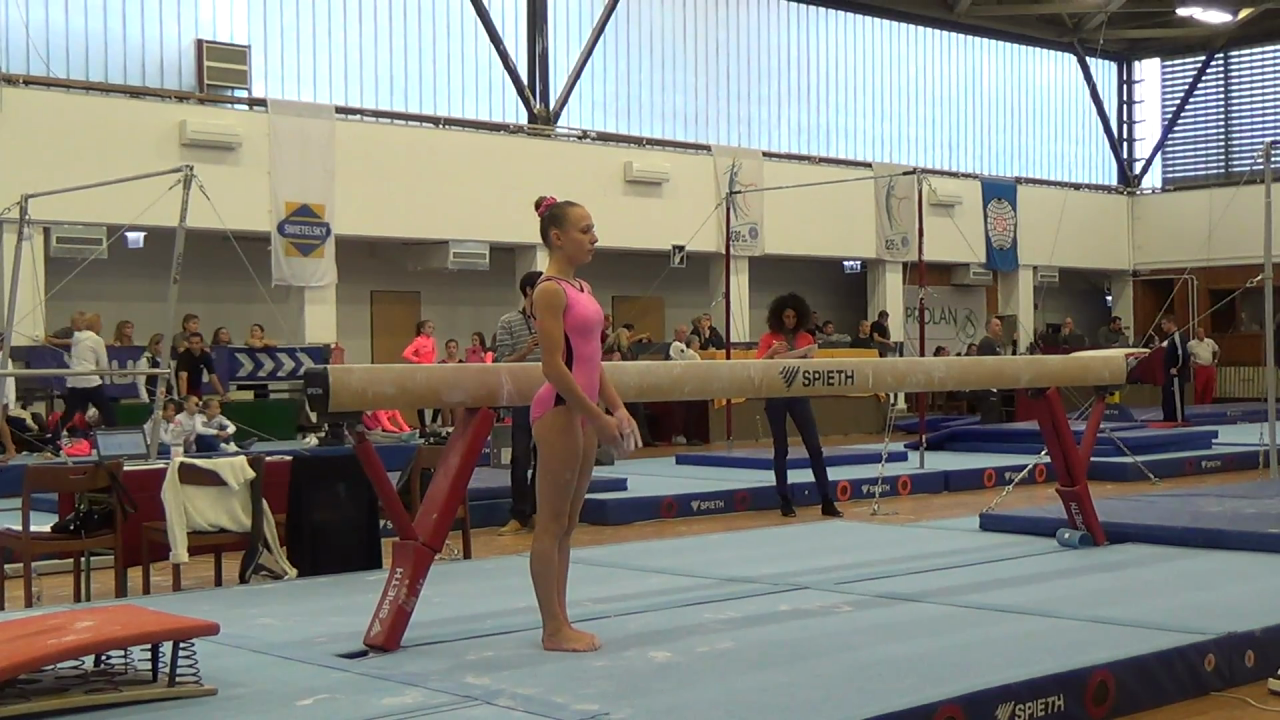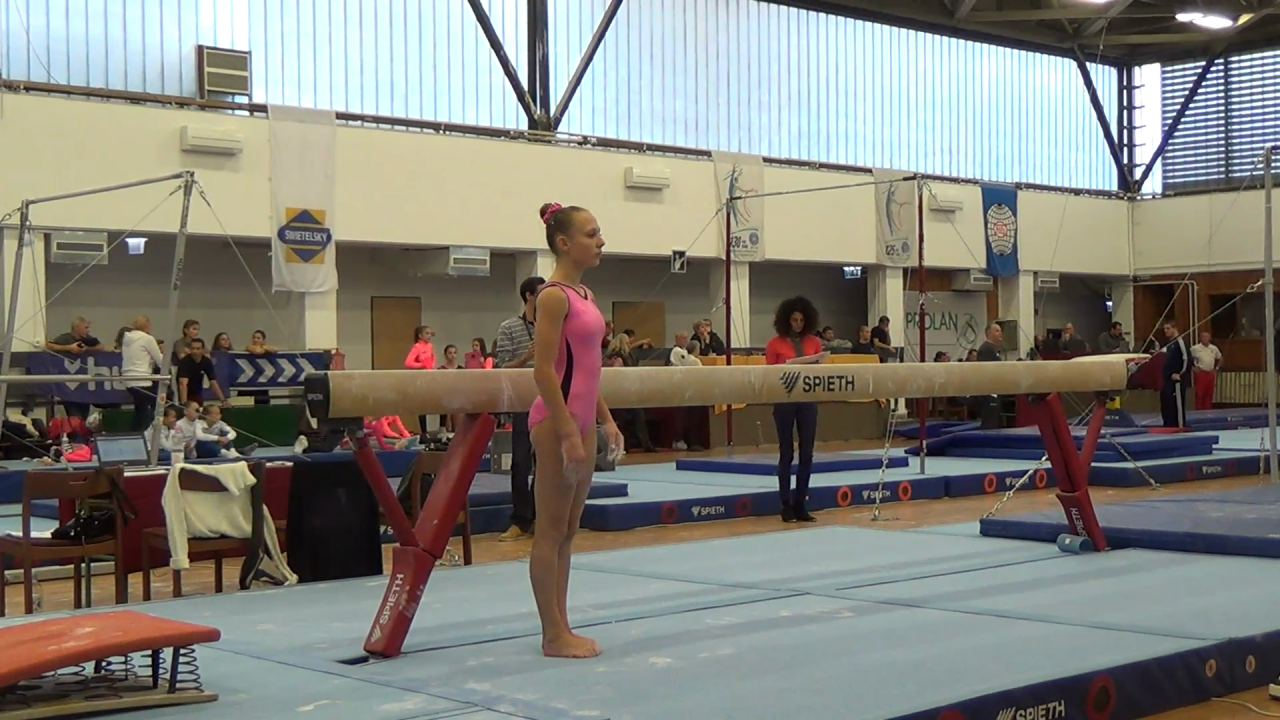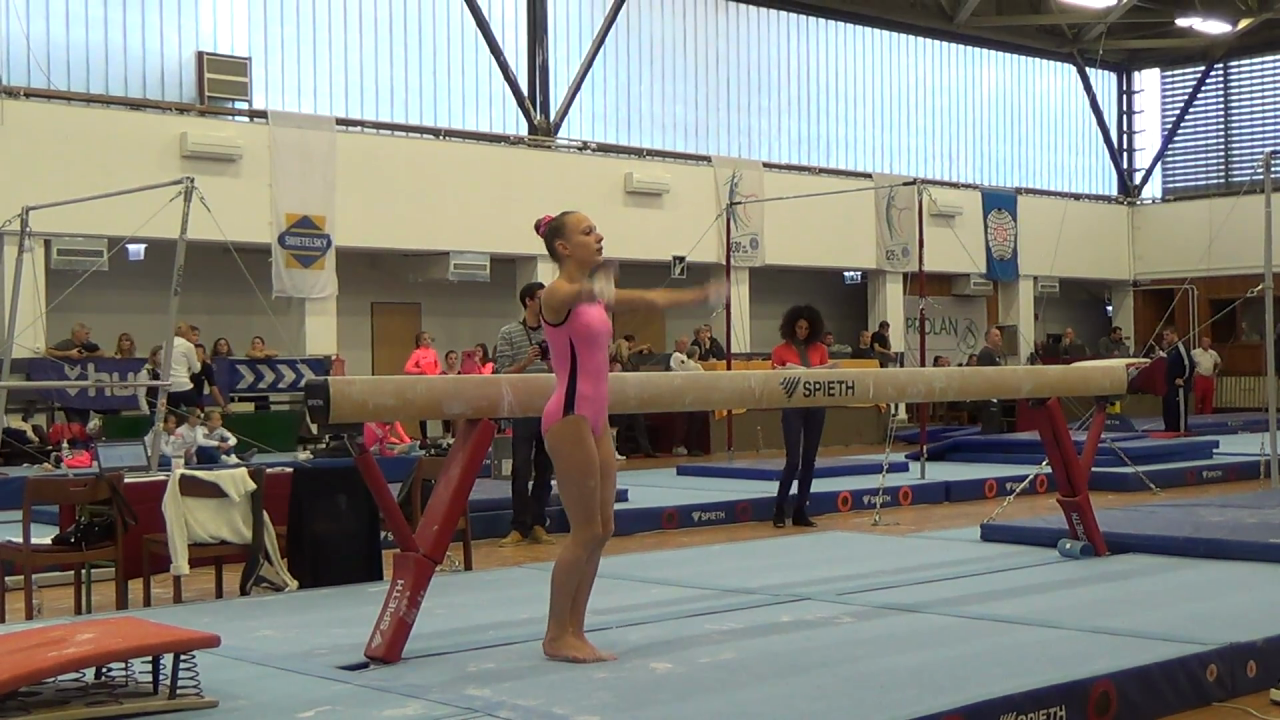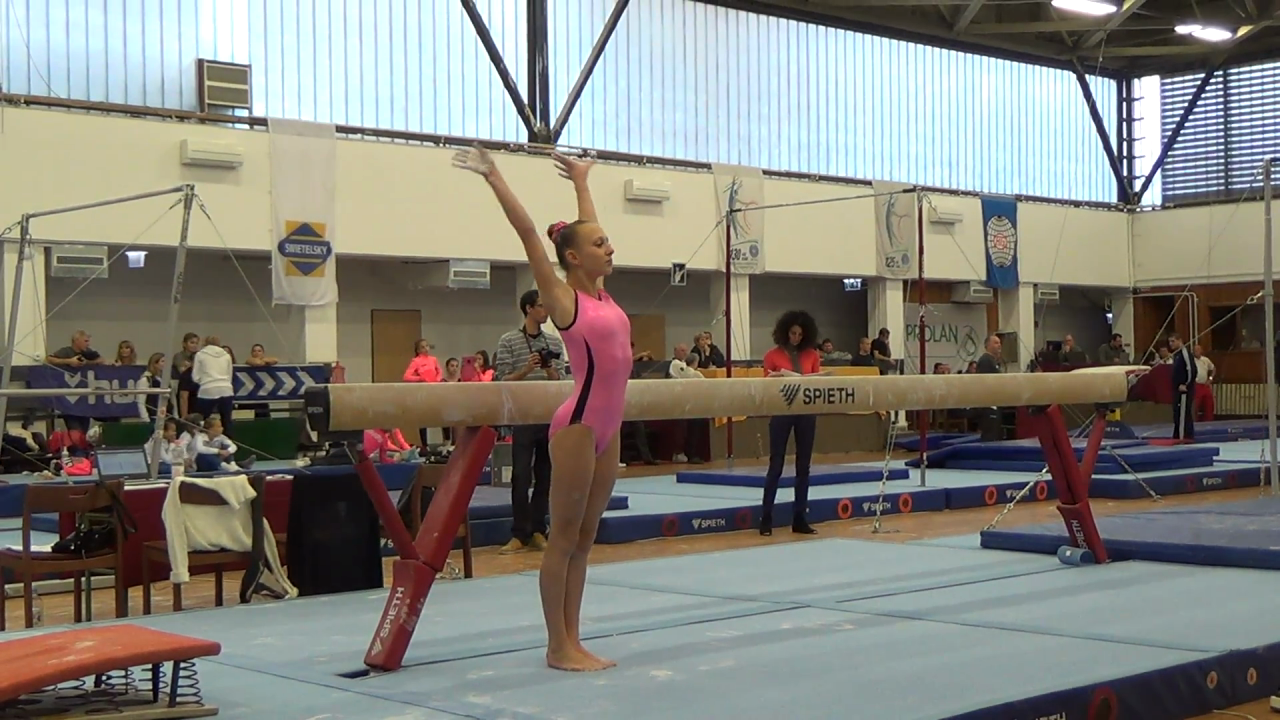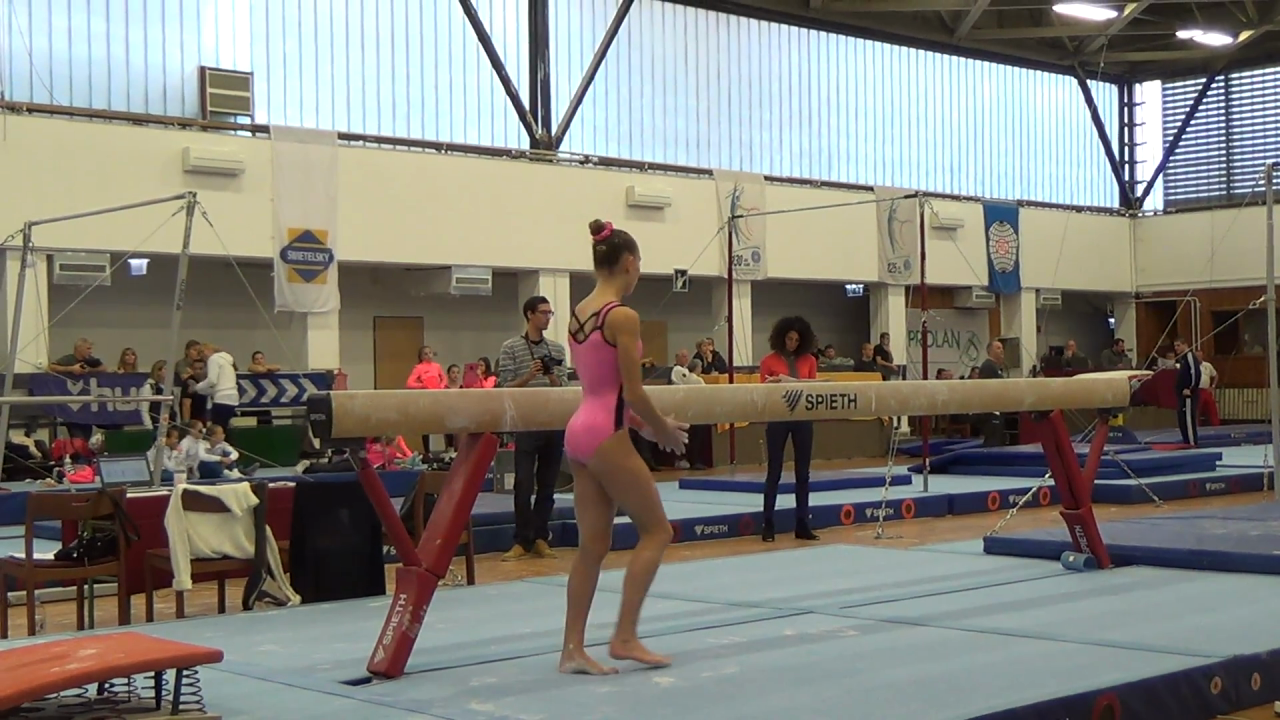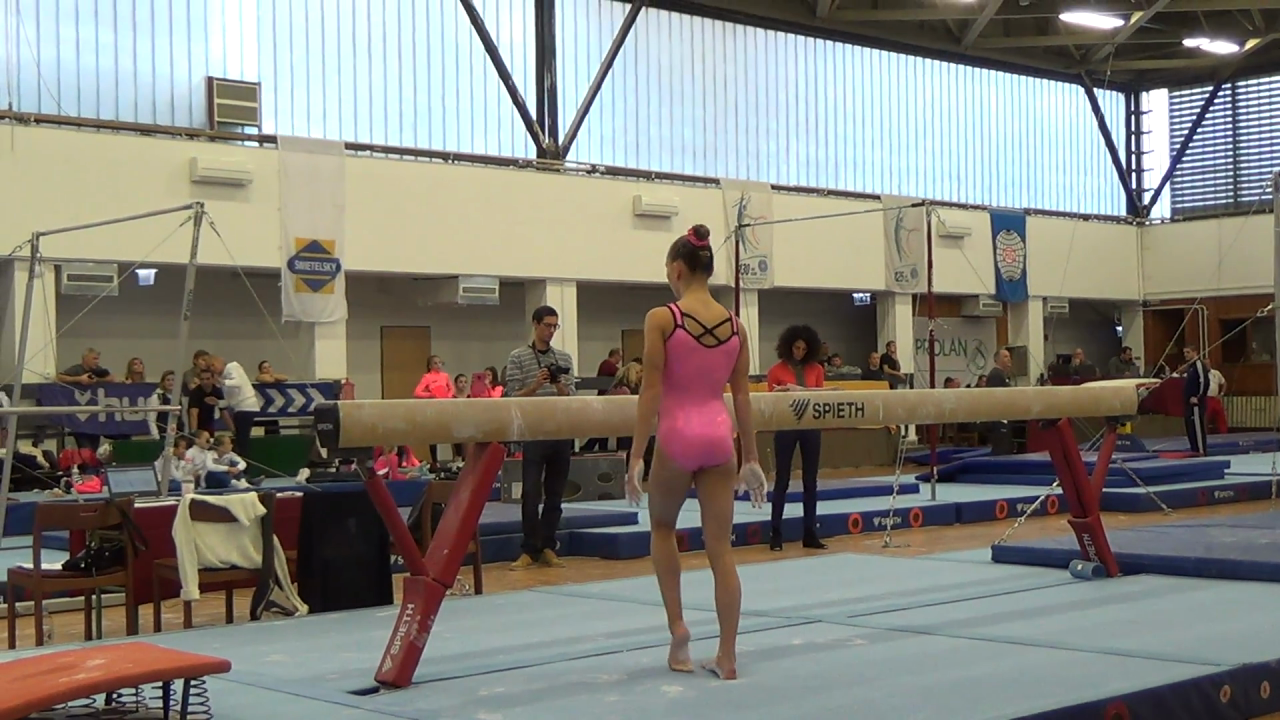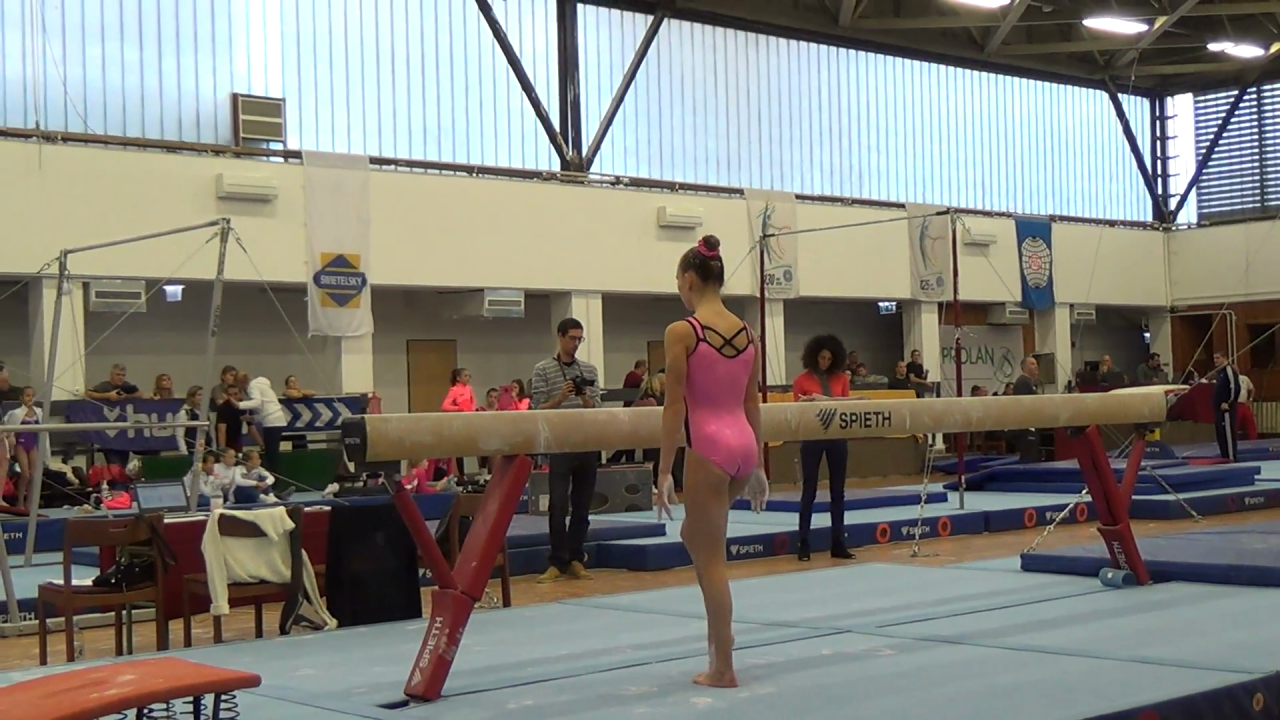
dt=0.7s
person 1, frame 1
left shoulder: (581, 288)
right shoulder: (549, 290)
right elbow: (554, 366)
left wrist: (616, 410)
right wrist: (600, 416)
left hip: (582, 412)
right hip: (559, 412)
left knee: (568, 524)
right knee: (551, 524)
left ankle: (563, 623)
right ankle: (553, 629)
person 1, frame 2
left shoulder: (585, 295)
right shoulder: (554, 296)
right elbow: (544, 373)
left wrist: (606, 419)
right wrist: (567, 432)
left hip: (581, 420)
right hip: (559, 419)
left knee: (568, 531)
right knee: (551, 530)
left ankle: (562, 628)
right ankle: (553, 634)
person 1, frame 3
left shoulder: (598, 298)
right shoulder: (558, 294)
left elbow: (649, 299)
right elbow: (577, 287)
left wrist: (697, 293)
right wrist: (592, 287)
left hip: (595, 420)
right hip: (570, 418)
left knee: (601, 532)
right knee: (585, 531)
left ankle: (574, 631)
right ankle: (557, 634)
person 1, frame 4
left shoulder: (601, 292)
right shoulder: (563, 298)
left elbow: (585, 227)
right elbow: (527, 233)
left wrist: (579, 181)
right wrist: (493, 174)
left hip: (609, 429)
right hip: (578, 426)
left knee: (585, 539)
right knee: (563, 538)
left ankle: (572, 640)
right ankle: (559, 645)
person 1, frame 5
left shoulder: (579, 314)
right shoulder: (624, 317)
right elbow: (635, 392)
left wrist: (653, 422)
right wrist: (663, 427)
left hip: (580, 431)
right hip: (606, 436)
left knee: (593, 543)
right knee: (656, 531)
left ankle: (572, 647)
right ankle: (625, 636)
person 1, frame 6
left shoulder: (661, 318)
right shoulder: (734, 325)
left elbow: (651, 391)
right elbow: (742, 397)
left wrist: (636, 455)
right wrist: (751, 458)
left hip: (677, 436)
right hip: (719, 437)
left knee: (661, 525)
right knee: (719, 549)
left ankle: (677, 625)
right ankle: (727, 656)
person 1, frame 7
left shoulder: (681, 332)
right shoulder: (746, 332)
left elbow: (675, 406)
right elbow: (752, 403)
left wrist: (664, 471)
right wrist: (758, 463)
left hip: (708, 447)
right hip: (743, 443)
left knee: (711, 557)
right knee: (695, 536)
left ankle: (722, 668)
right ankle: (721, 631)
person 2, frame 1
right shoulder: (508, 323)
right elbow: (501, 363)
right wrist: (524, 352)
right knee: (521, 458)
left ankle: (537, 512)
right ankle: (520, 515)
person 2, frame 2
right shoulder: (508, 328)
right elbow: (502, 369)
right wrist: (525, 358)
right knee: (521, 464)
left ankle: (538, 517)
right ankle: (520, 521)
person 2, frame 3
right shoulder: (508, 333)
right elbow: (502, 374)
left wrist: (551, 366)
right wrist: (526, 362)
left knee: (545, 470)
right knee: (521, 470)
left ankle: (537, 524)
right ankle: (520, 526)
person 2, frame 4
left shoulder: (555, 342)
right shoulder: (508, 341)
left elbow: (561, 382)
right elbow: (502, 381)
left wrist: (551, 372)
right wrist: (526, 370)
left knee: (545, 478)
right knee: (521, 478)
left ankle: (538, 531)
right ankle: (520, 533)
person 2, frame 5
left shoulder: (557, 348)
right shoulder: (511, 347)
left elbow: (564, 389)
right elbow: (505, 387)
left wrist: (553, 378)
right wrist: (528, 376)
left knee: (547, 485)
right knee: (523, 485)
left ankle: (540, 538)
right ankle: (522, 541)
person 2, frame 6
left shoulder: (564, 358)
right shoulder: (518, 357)
left elbow: (571, 398)
right elbow: (512, 397)
left wrist: (560, 387)
right wrist: (535, 386)
left knee: (555, 494)
right knee: (531, 495)
left ankle: (548, 548)
right ankle: (530, 550)
person 2, frame 7
left shoulder: (589, 369)
right shoulder: (543, 369)
left elbow: (597, 409)
right elbow: (538, 409)
left wrist: (585, 398)
right wrist: (560, 397)
left knee: (582, 506)
right knee: (558, 506)
left ankle: (576, 560)
right ankle: (558, 562)
person 3, frame 1
left shoulder: (806, 338)
right shoulder: (769, 338)
left wrist: (809, 361)
right wrist: (772, 352)
left hip: (799, 395)
right hip: (776, 396)
left knee: (815, 447)
right knee: (781, 449)
left ankle: (826, 501)
right ankle: (785, 501)
person 3, frame 2
left shoulder: (814, 342)
right shoulder: (775, 344)
left hip: (808, 400)
right hip: (784, 400)
left knee: (807, 454)
right knee: (786, 454)
left ankle: (800, 505)
right ankle: (786, 505)
person 3, frame 3
left shoulder: (820, 349)
right shoulder: (780, 350)
left hip: (816, 406)
right hip: (792, 406)
left knee: (809, 460)
right knee: (793, 460)
left ankle: (800, 511)
right ankle: (780, 509)
person 3, frame 4
left shoulder: (812, 355)
right shoulder: (772, 355)
right wrist: (775, 378)
left hip: (806, 412)
right hip: (781, 412)
left knee: (803, 466)
right knee: (776, 465)
left ankle: (800, 518)
right ankle: (766, 518)
person 3, frame 5
left shoulder: (809, 360)
right shoulder: (769, 361)
right wrist: (771, 383)
left hip: (803, 418)
right hip: (778, 418)
left knee: (803, 472)
right knee: (774, 472)
left ankle: (802, 524)
right ankle: (768, 525)
person 3, frame 6
left shoulder: (816, 369)
right shoulder: (777, 370)
right wrist: (781, 392)
left hip: (811, 427)
right hip: (786, 427)
left knee: (810, 481)
right knee: (782, 480)
left ankle: (810, 533)
right ankle: (776, 534)
person 3, frame 7
left shoulder: (841, 379)
right shoulder: (802, 380)
right wrist: (806, 402)
left hip: (837, 437)
right hip: (812, 437)
left knee: (838, 491)
right knee: (809, 491)
left ankle: (838, 543)
right ankle: (803, 544)
